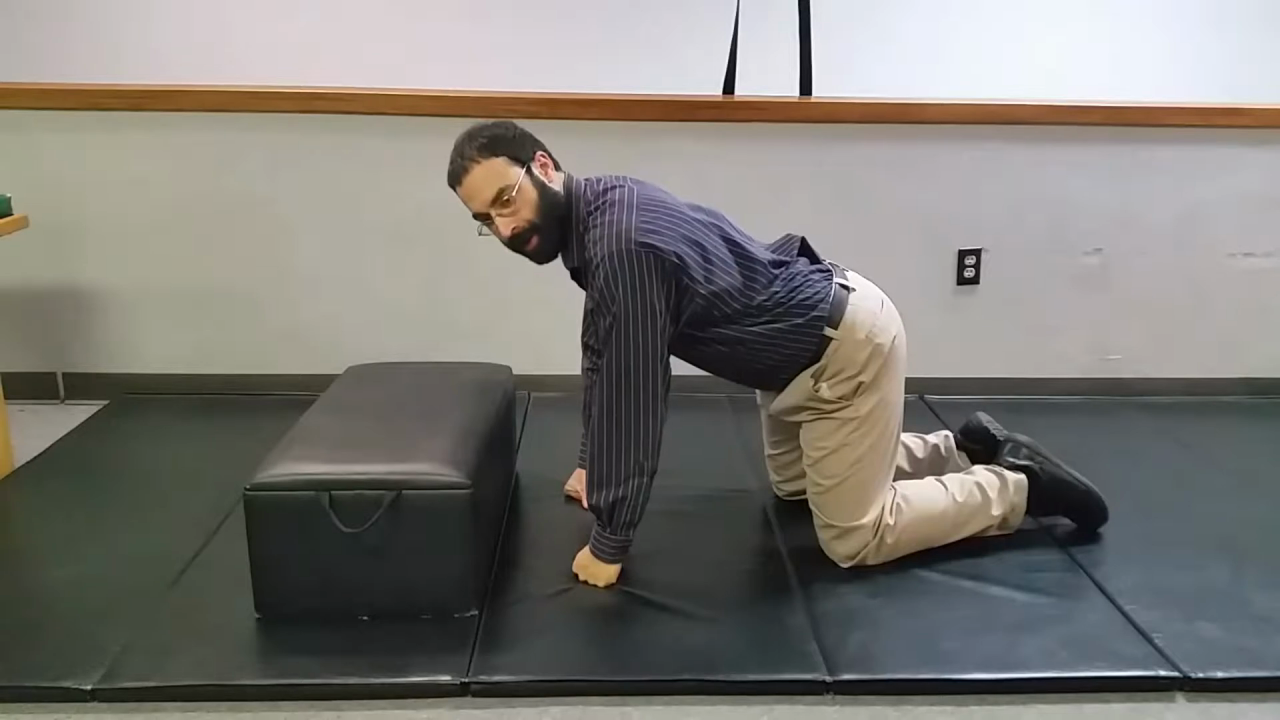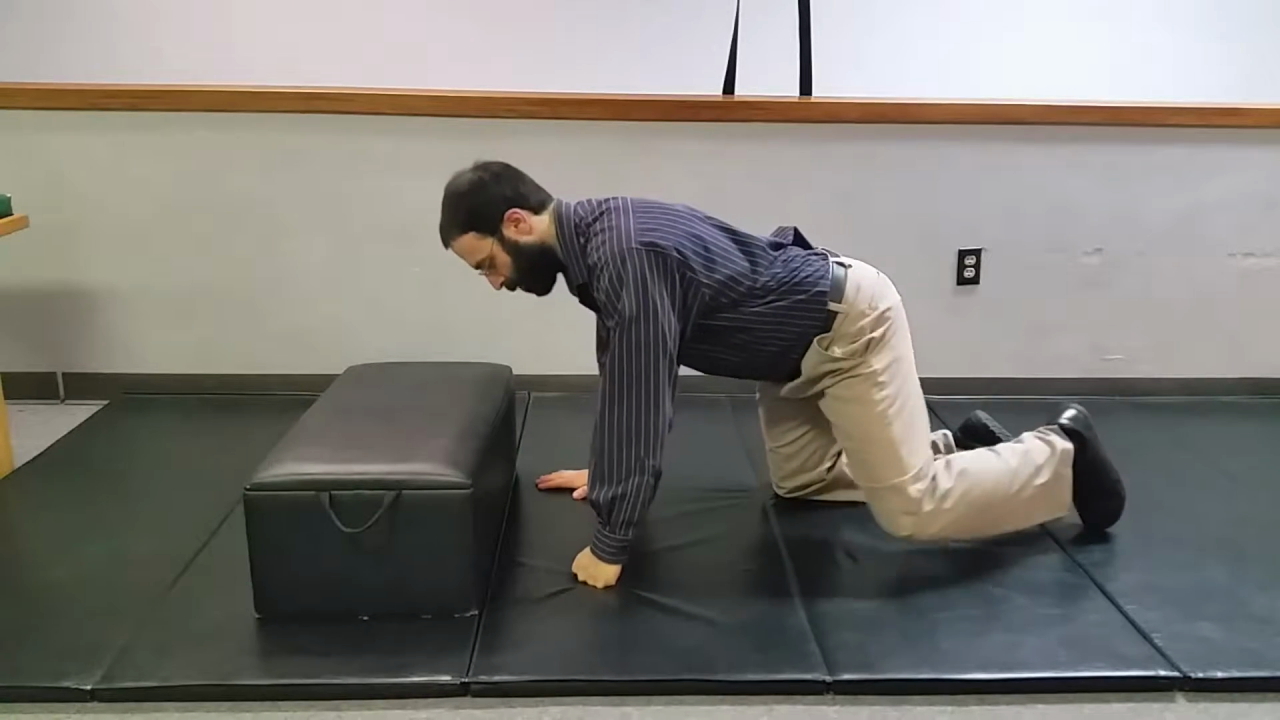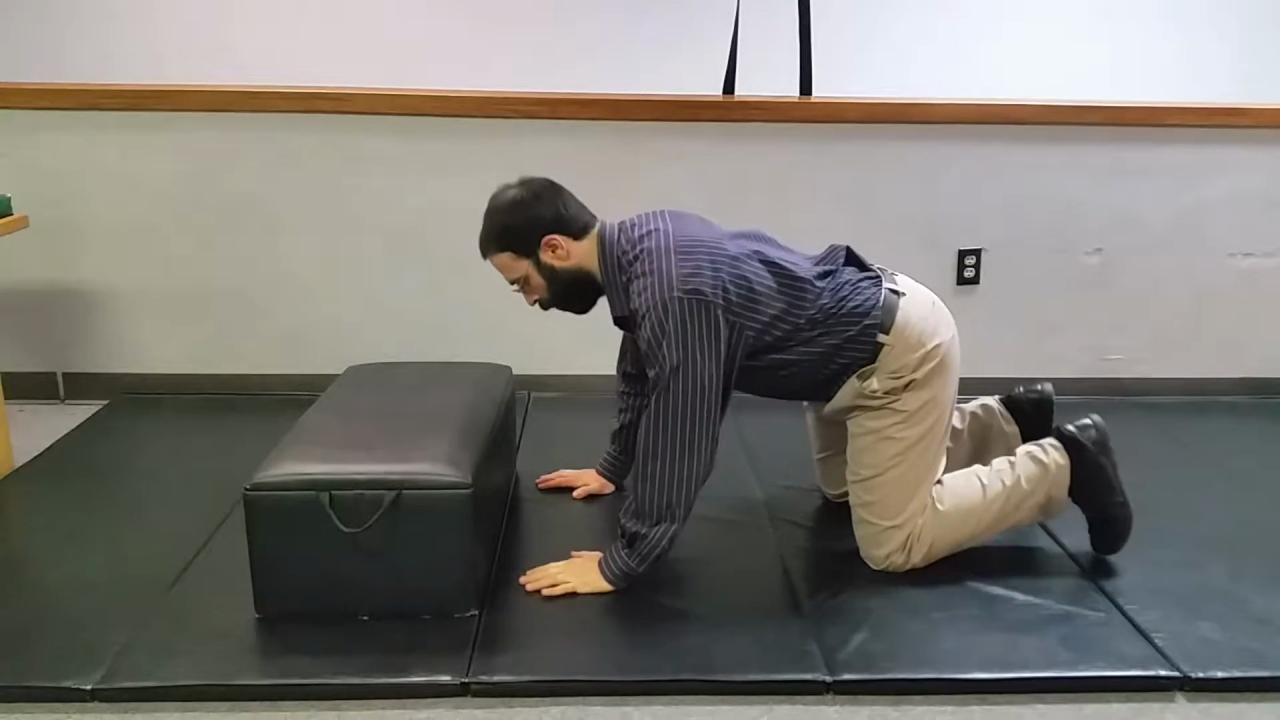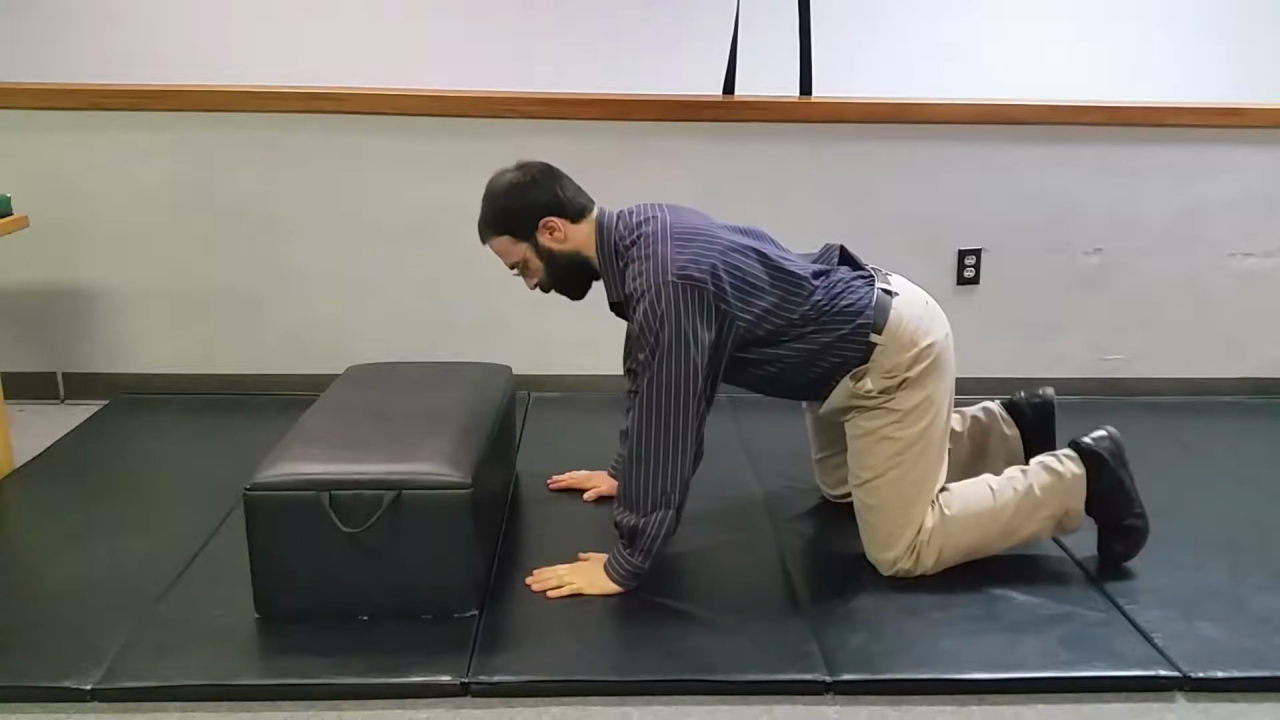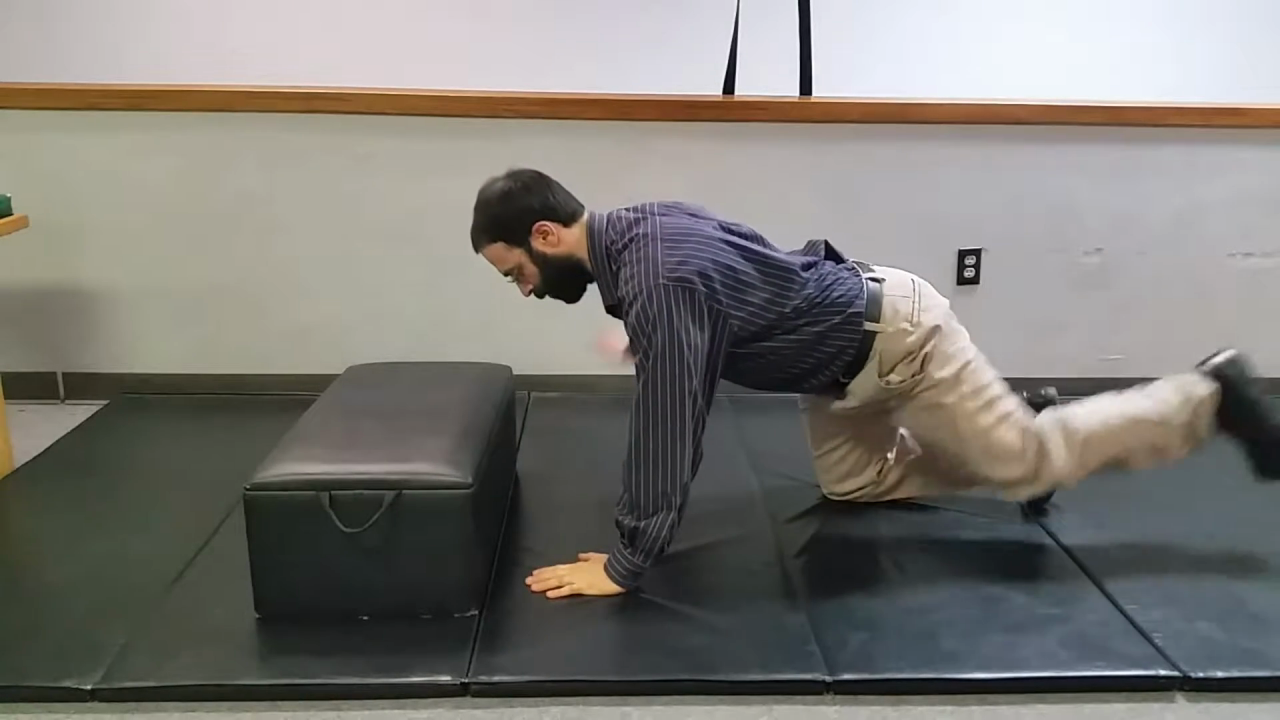
dt=1s
person 1, frame 1
left shoulder: (622, 243)
right shoulder: (599, 209)
left elbow: (633, 400)
right elbow: (602, 357)
left wrist: (608, 544)
right wrist: (591, 463)
left hip: (845, 345)
right hip: (812, 334)
left knee: (853, 537)
right knee: (795, 484)
left ankle: (1020, 485)
right ankle: (966, 450)
person 1, frame 2
left shoulder: (624, 252)
right shoulder: (595, 232)
left elbow: (640, 399)
right elbow: (624, 376)
left wrist: (609, 545)
right wrist: (605, 475)
left hip: (849, 323)
right hip: (803, 336)
left knee: (916, 505)
right knee: (801, 482)
left ankle: (1060, 450)
right ankle: (957, 445)
person 1, frame 3
left shoulder: (672, 293)
right shoulder: (638, 242)
left elbow: (680, 439)
right elbow: (642, 379)
left wrist: (616, 567)
right wrist: (612, 471)
left hip: (900, 348)
right hip: (868, 327)
left knee: (893, 543)
right knee: (845, 486)
left ankle: (1063, 462)
right ankle: (1009, 421)
person 1, frame 4
left shoulder: (666, 277)
right shoulder: (640, 233)
left elbow: (668, 423)
right elbow: (649, 382)
left wrist: (624, 566)
right wrist: (622, 473)
left hip: (892, 350)
right hip: (862, 329)
left knee: (902, 547)
right knee: (845, 486)
left ankle: (1078, 477)
right ankle: (1009, 427)
person 1, frame 5
left shoulder: (656, 280)
right shoulder: (640, 224)
left elbow: (667, 430)
left wrist: (623, 566)
right wrist: (644, 344)
left hip: (893, 337)
right hip: (850, 334)
left knee: (1031, 460)
right knee: (854, 481)
left ankle: (1208, 397)
right ankle: (1007, 434)
